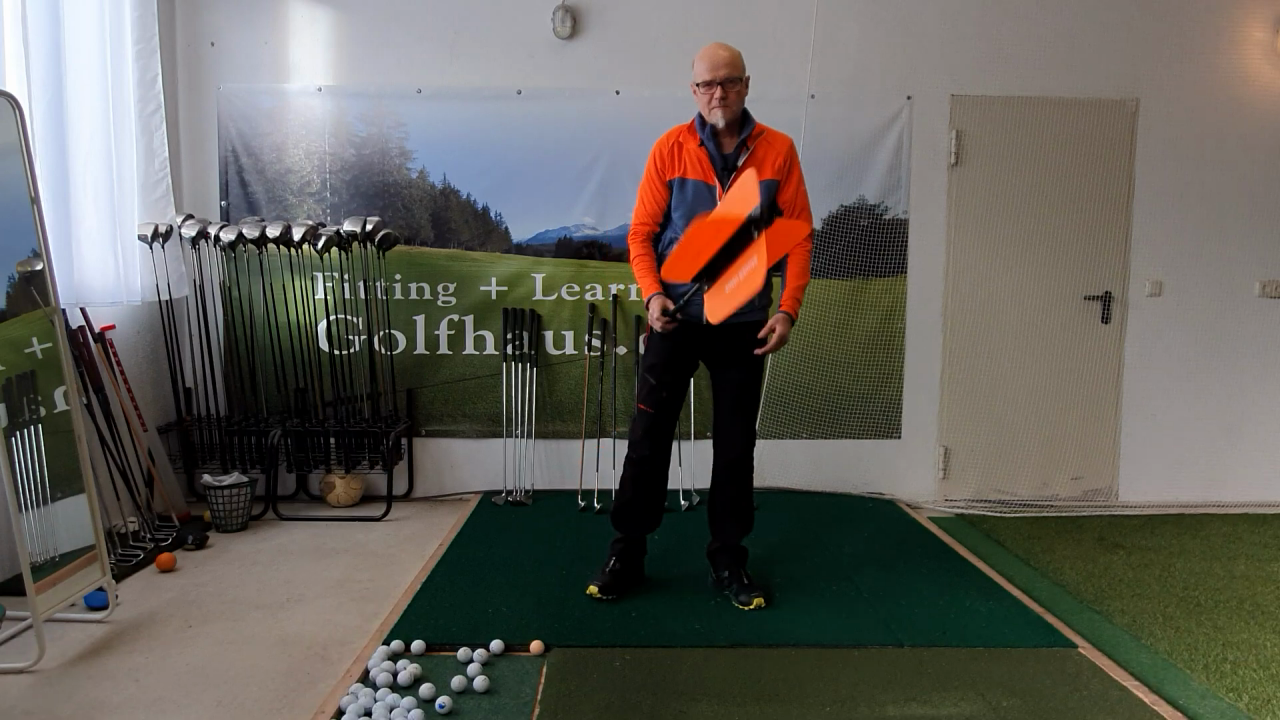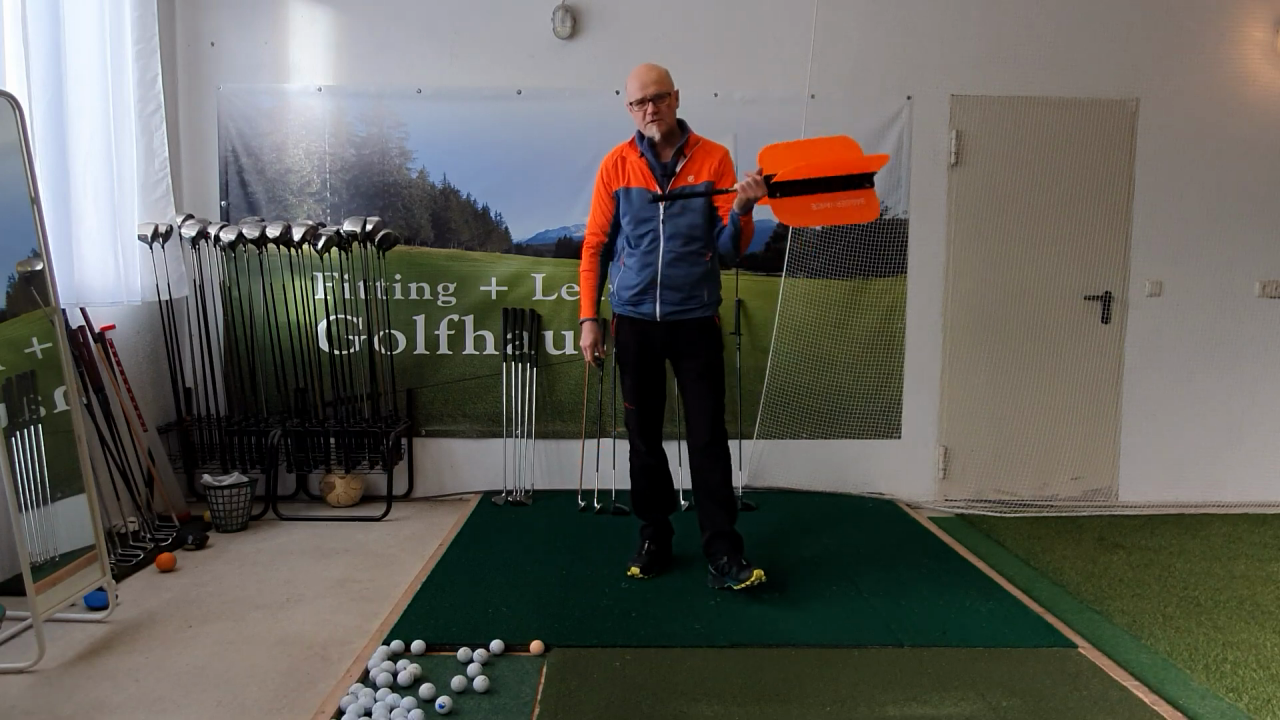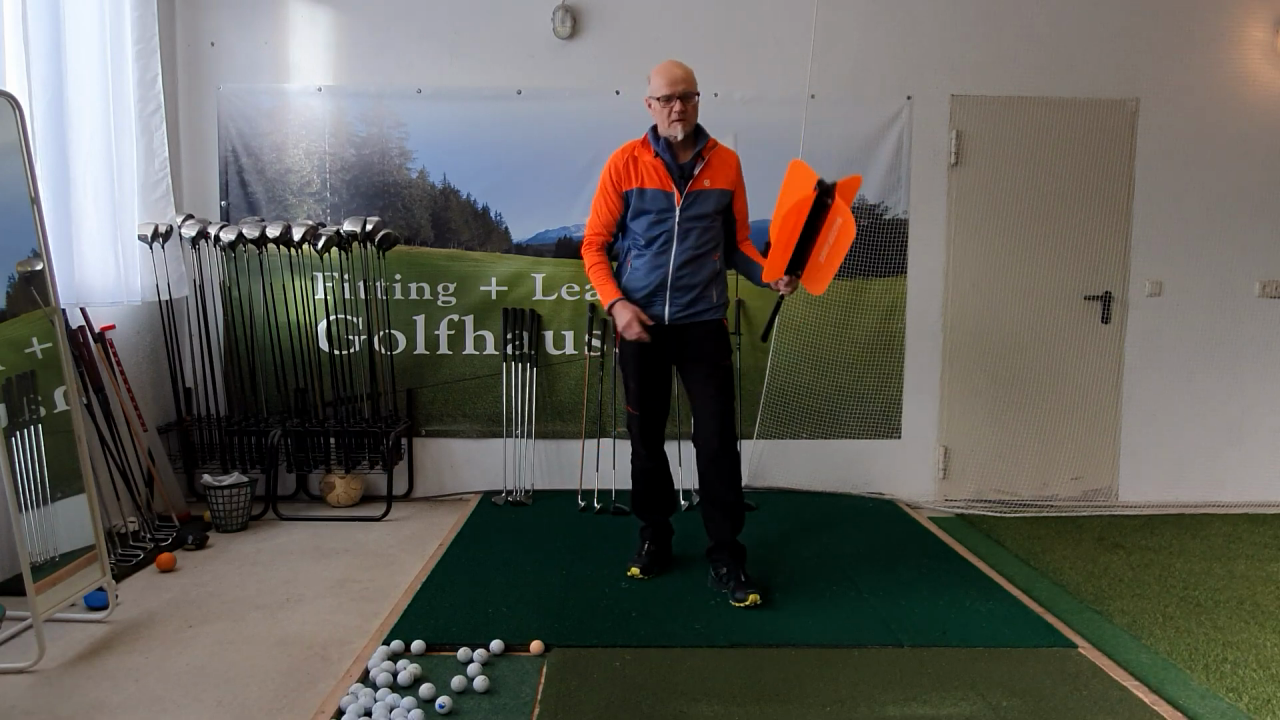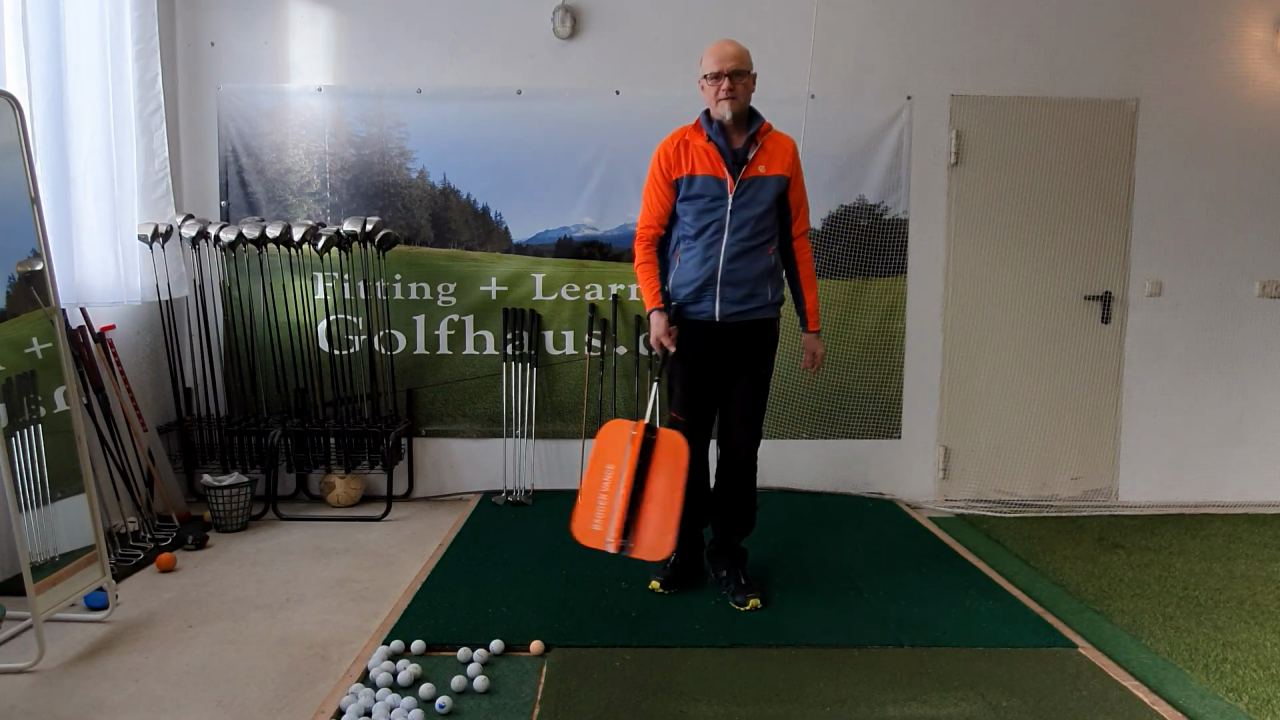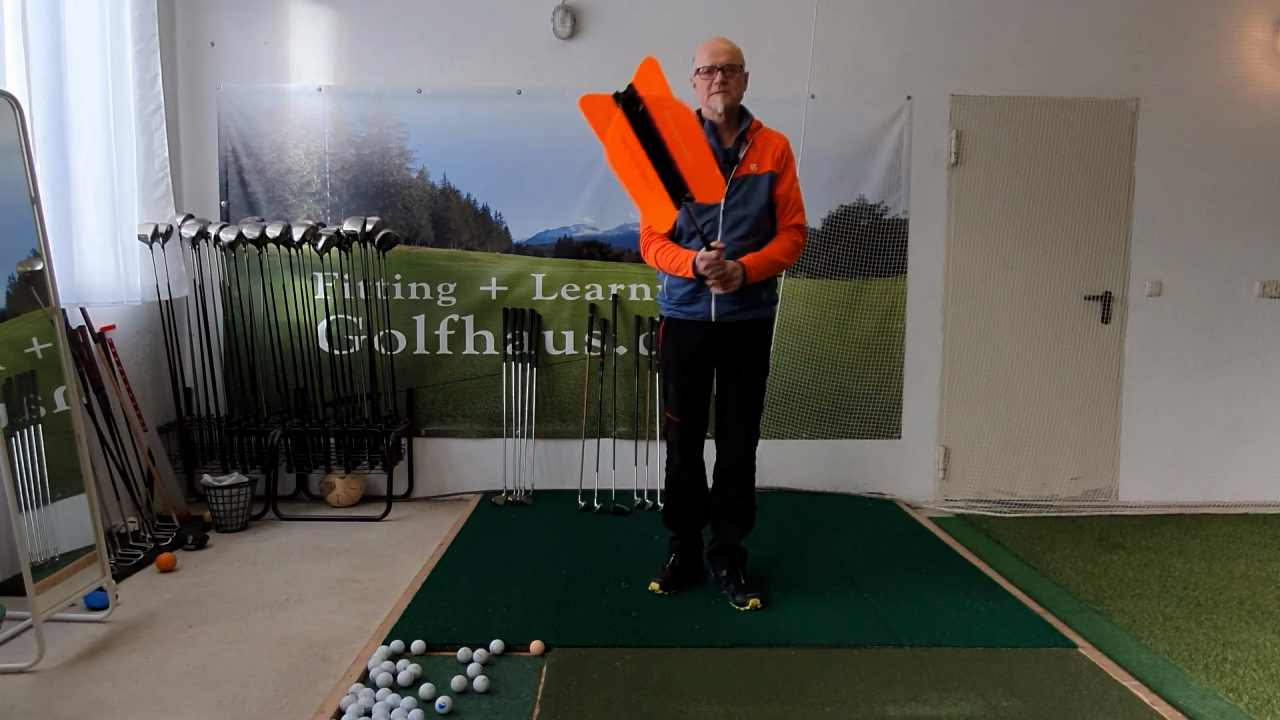
dt=1s
person 1, frame 1
left shoulder: (779, 152)
right shoulder: (669, 148)
left elbow: (798, 237)
right elbow: (642, 234)
left wrist: (788, 309)
right wrist: (654, 295)
left hip: (743, 324)
right hip: (675, 319)
left knee: (735, 446)
right knee: (648, 438)
left ankle: (728, 562)
right ankle: (625, 556)
person 1, frame 2
left shoulder: (714, 158)
right shoulder: (615, 165)
left elbow: (731, 247)
right elbow: (595, 246)
left wrist: (740, 214)
right wrist: (589, 316)
left hip: (696, 320)
right hip: (634, 321)
left knee: (708, 436)
right knee: (643, 435)
left ankle: (723, 552)
right ankle: (654, 536)
person 1, frame 3
left shoulder: (726, 163)
right shoulder: (624, 163)
left elbow: (738, 243)
right elbow: (594, 245)
left wrist: (768, 274)
right wrist: (616, 303)
left hip: (705, 323)
right hip: (643, 325)
left knee: (717, 440)
right knee: (646, 436)
left ankle: (725, 558)
right ankle: (654, 537)
person 1, frame 4
left shoulder: (782, 151)
right shoulder: (674, 149)
left elbow: (796, 241)
right elbow: (649, 238)
left wrist: (811, 323)
right wrist: (656, 310)
left hip: (754, 322)
right hip: (689, 320)
left knee: (740, 443)
right knee: (687, 439)
left ankle: (728, 555)
right ankle: (684, 548)
person 1, frame 5
left shoulder: (773, 147)
left elbow: (791, 234)
right elbow: (652, 241)
left wrist: (745, 269)
right wrist: (696, 263)
left hip: (749, 318)
right hip: (685, 317)
left knee: (738, 441)
right knee: (683, 440)
left ankle: (728, 554)
right ankle: (683, 548)
